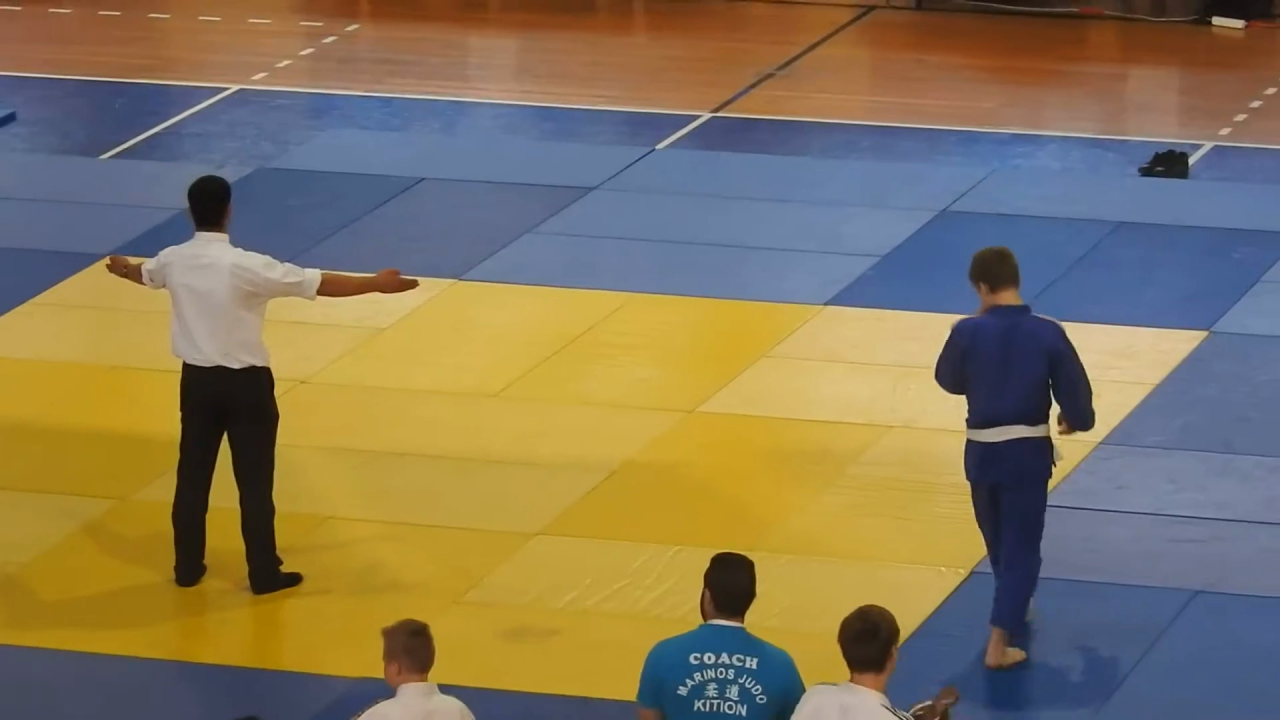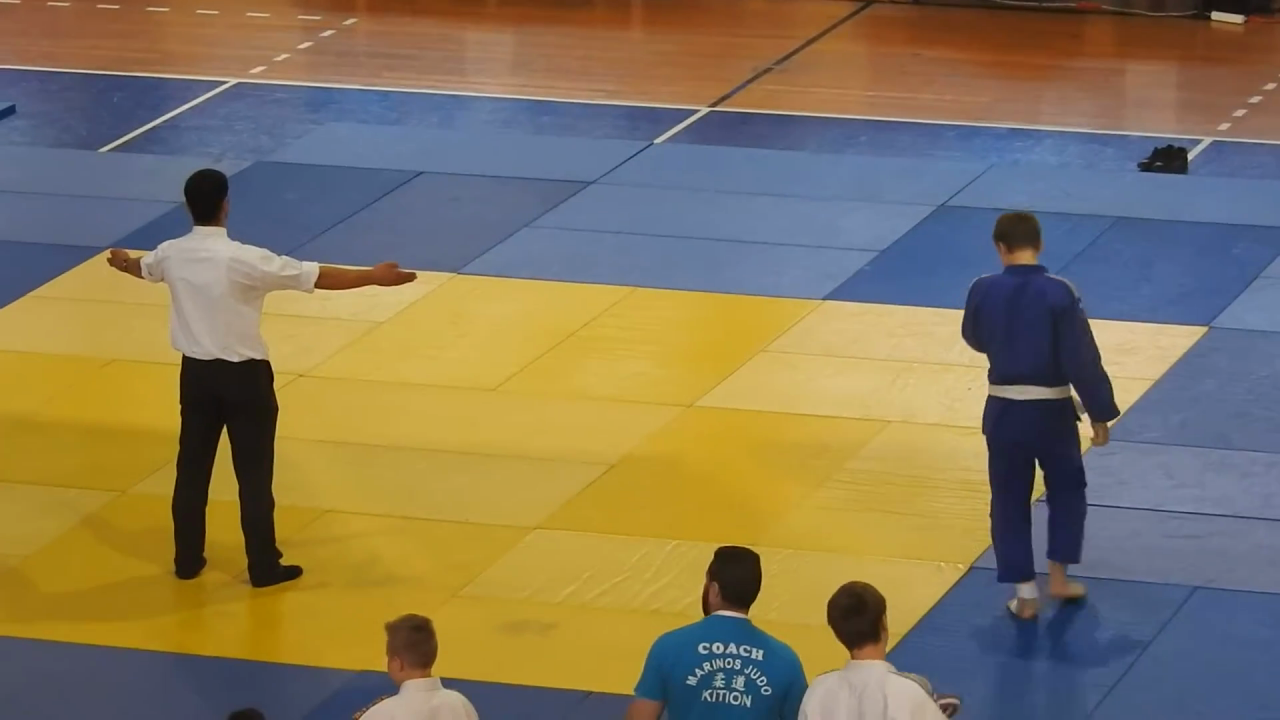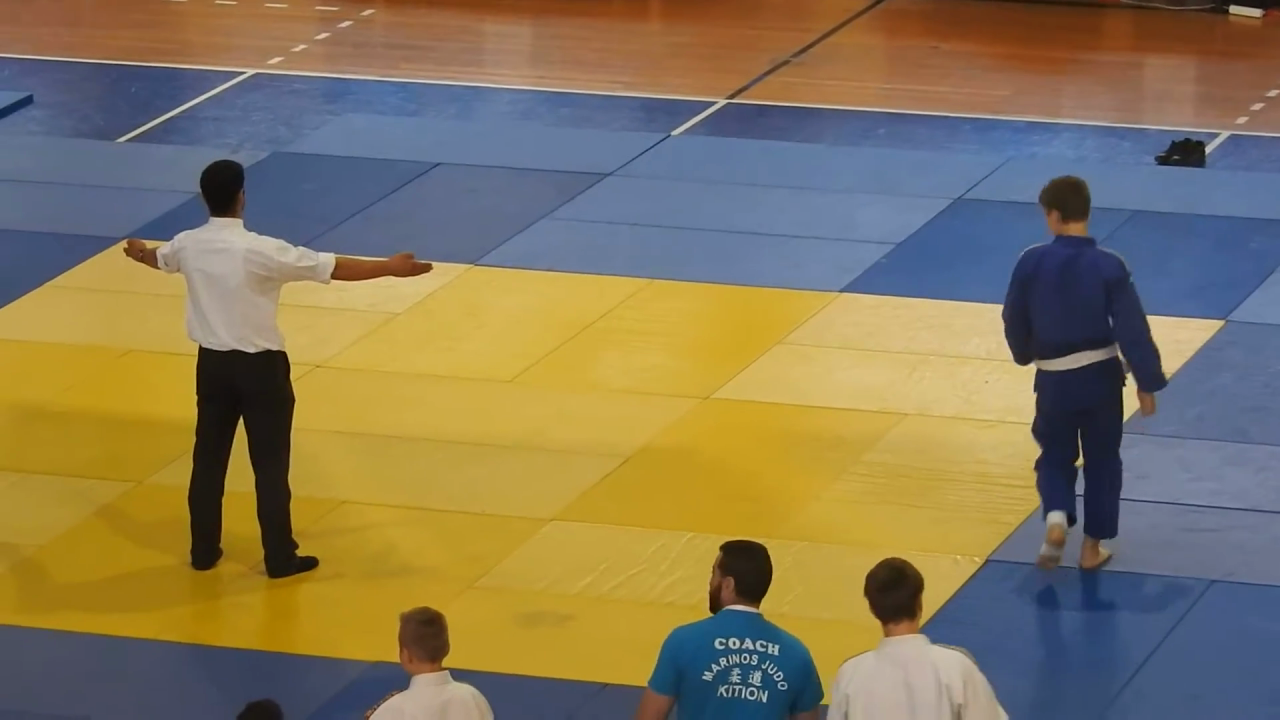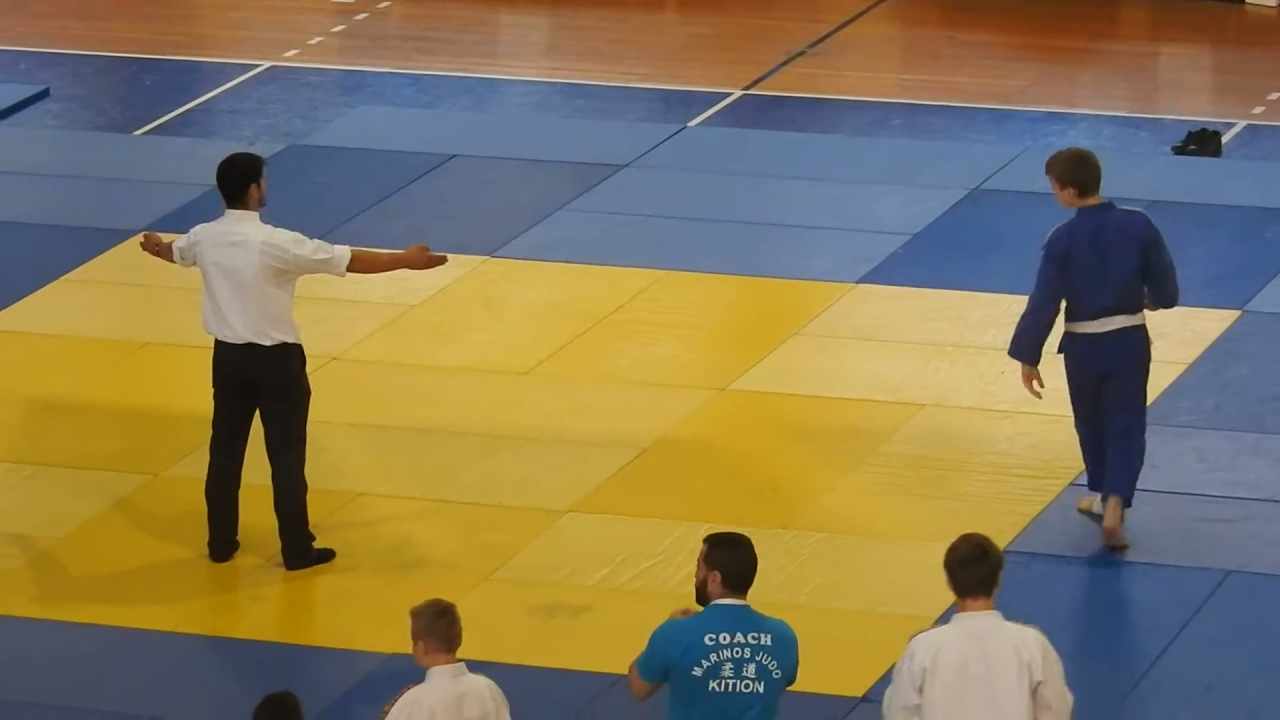
dt=0.4s
person 1, frame 1
left shoulder: (173, 260)
right shoulder: (247, 266)
left elbow: (143, 273)
right elbow: (319, 283)
left wrist: (122, 269)
right wrist: (376, 284)
left hip: (197, 380)
right hip: (245, 383)
left knee: (192, 476)
right knee: (254, 483)
left ankle: (188, 568)
right ankle: (264, 575)
person 1, frame 2
left shoulder: (171, 254)
right shoulder: (244, 259)
left elbow: (142, 268)
right elbow: (316, 276)
left wrist: (121, 262)
right wrist: (374, 276)
left hip: (196, 372)
right hip: (244, 376)
left knee: (192, 469)
right knee: (254, 476)
left ankle: (187, 560)
right ankle: (264, 567)
person 1, frame 3
left shoulder: (187, 245)
right shoulder: (260, 250)
left elbow: (158, 258)
right elbow: (332, 267)
left wrist: (138, 252)
right wrist: (390, 267)
left hip: (212, 364)
right hip: (260, 367)
left knee: (208, 460)
right knee: (270, 466)
left ankle: (203, 551)
right ankle: (280, 559)
person 1, frame 4
left shoulder: (203, 237)
right shoulder: (276, 243)
left elbow: (174, 253)
right elbow: (347, 260)
left wrist: (154, 245)
right wrist: (405, 259)
left hip: (228, 356)
right hip: (276, 360)
left knee: (225, 452)
right knee: (286, 458)
left ankle: (221, 543)
right ankle: (297, 550)
person 2, frame 1
left shoulder: (967, 332)
right shoulder: (1048, 333)
left elbow: (949, 381)
right elbow: (1075, 390)
right wrist: (1076, 420)
left hip: (982, 450)
right hip: (1028, 451)
left knee: (997, 535)
right knee: (1021, 545)
left ankle: (1014, 609)
right ankle: (999, 643)
person 2, frame 2
left shoulder: (983, 290)
right shoulder: (1059, 293)
left elbow: (975, 339)
right elbow: (1082, 359)
right wrist: (1099, 413)
left hip: (1003, 411)
right hip: (1051, 410)
left knee: (1009, 500)
right knee: (1067, 489)
left ankle: (1024, 592)
right ankle: (1060, 576)
person 2, frame 3
left shoulder: (1031, 262)
right shoulder: (1108, 265)
left elbow: (1014, 319)
right elbow: (1132, 328)
left wrist: (1024, 354)
right wrist: (1147, 382)
left hip: (1054, 379)
right hip: (1100, 375)
left knee: (1054, 457)
right knee: (1102, 459)
left ankle: (1056, 520)
right ankle: (1092, 546)
person 2, frame 4
left shoulder: (1063, 238)
right shoulder: (1138, 223)
left elbow: (1043, 304)
right elbow: (1163, 275)
left wrist: (1028, 360)
right wrist: (1155, 300)
left hip: (1083, 344)
right hip: (1131, 339)
left knee: (1091, 422)
right knee: (1127, 429)
left ankle: (1104, 496)
right ankle: (1114, 509)
